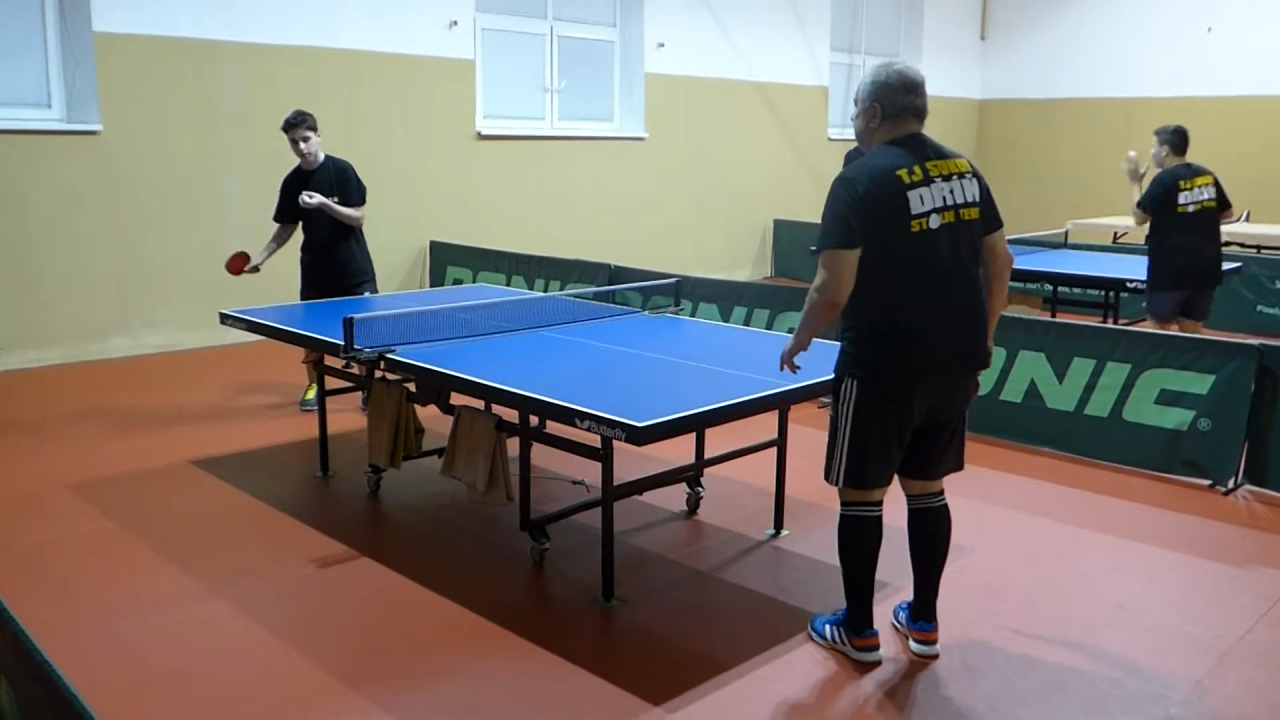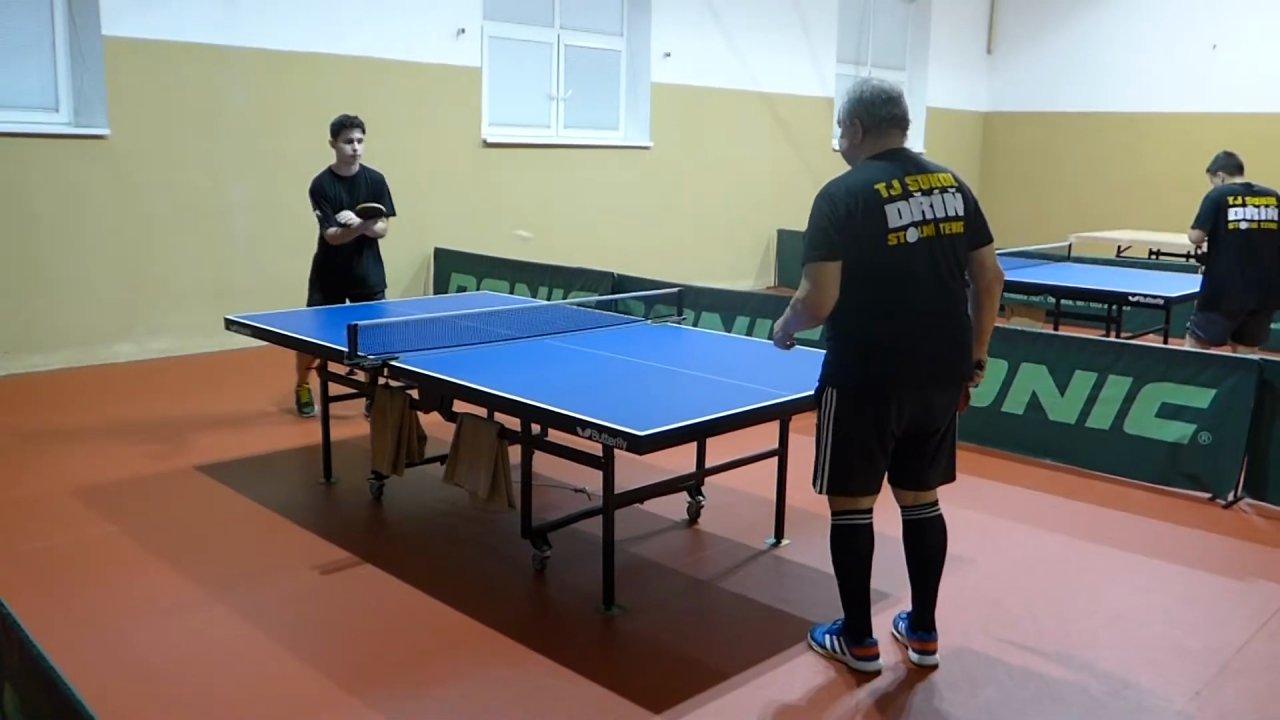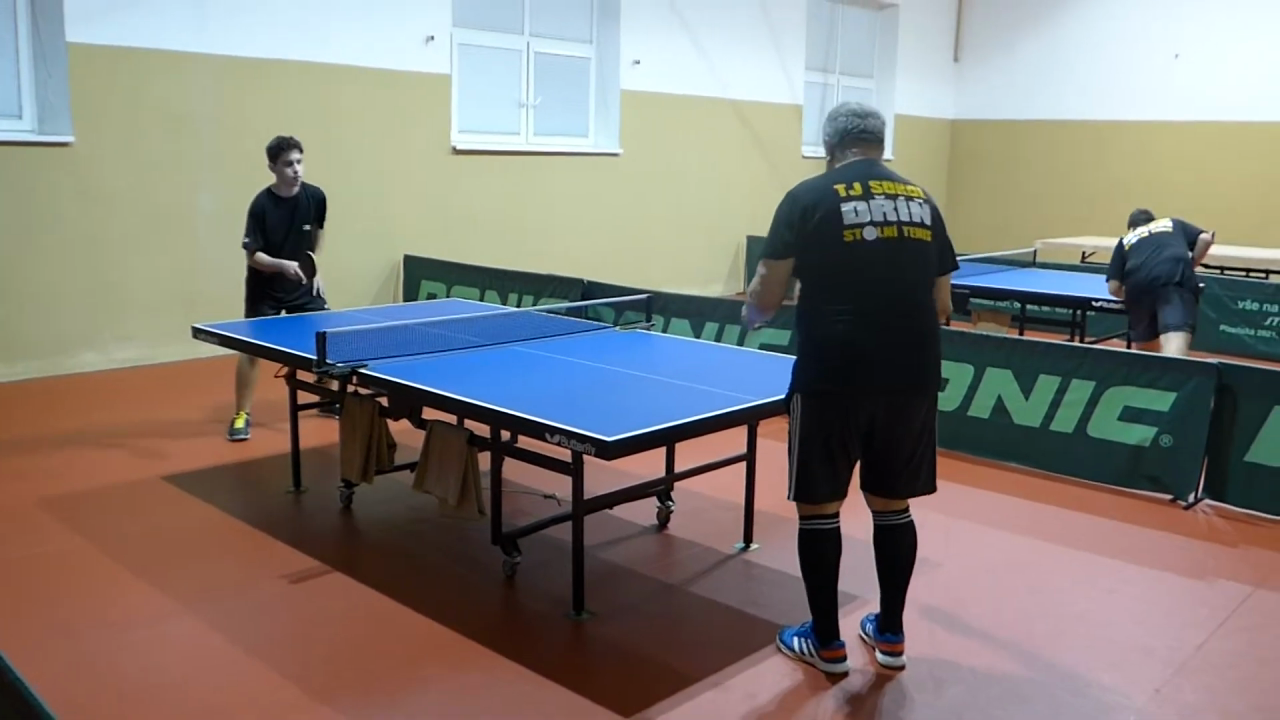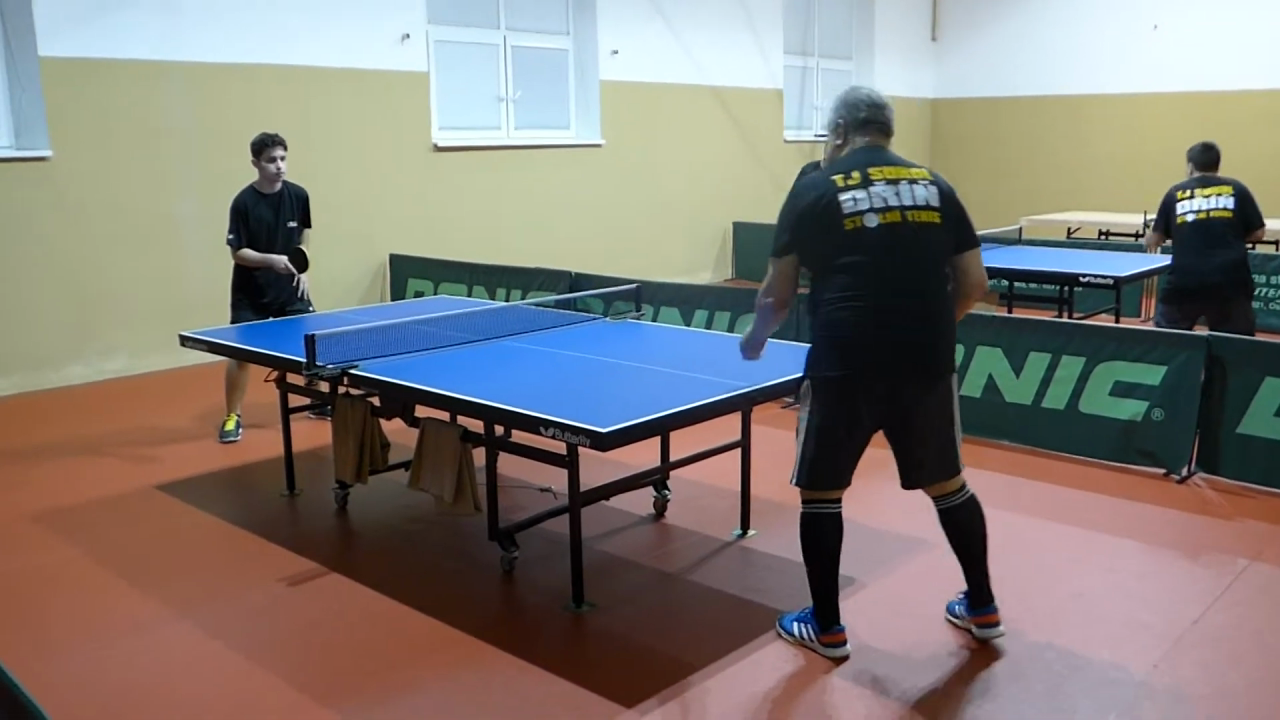
dt=1s
person 1, frame 1
left shoulder: (861, 180)
right shoulder: (964, 171)
left elbow: (833, 290)
right elbow: (1000, 263)
left wrist: (797, 342)
right wrist: (983, 339)
left hip: (883, 369)
right hip: (954, 364)
left knee: (861, 495)
right knee: (927, 488)
left ankle: (858, 630)
right ankle: (923, 620)
person 1, frame 2
left shoulder: (843, 195)
right shoulder: (952, 185)
left elbow: (819, 301)
right elbow: (990, 278)
left wrist: (785, 327)
right wrist: (974, 353)
left hip: (865, 377)
right hip: (940, 374)
left knee: (851, 503)
right knee: (920, 498)
left ankle: (857, 640)
right ankle: (923, 631)
person 1, frame 3
left shoulder: (808, 198)
right shoulder: (923, 202)
left elbow: (767, 295)
right elbow: (941, 305)
left wrist: (750, 312)
left hip: (832, 376)
right hip: (912, 377)
left knee: (819, 505)
right knee: (892, 504)
left ankle: (826, 642)
right ankle: (890, 632)
person 1, frame 4
left shoulder: (813, 191)
right shoulder: (934, 186)
left elbow: (777, 292)
right elbow: (974, 285)
left wrist: (758, 330)
left hip: (844, 364)
right hip: (926, 364)
left knee: (819, 491)
right knee: (947, 485)
left ankle: (826, 625)
right ankle: (983, 607)
person 2, frame 1
left shoulder: (342, 170)
right shoulder: (291, 182)
left elbow: (358, 217)
right elbow: (287, 227)
left wrist: (323, 203)
right wrist: (261, 257)
left hip: (353, 267)
right hip: (316, 269)
left ankle: (369, 388)
right ankle: (313, 386)
person 2, frame 2
left shoulder: (375, 180)
right shoulder: (321, 184)
left elbow: (383, 226)
right elbow: (329, 234)
left wrist: (359, 220)
right wrist: (356, 231)
left hip: (368, 273)
right hip: (328, 273)
right ankle: (302, 389)
person 2, frame 3
left shoulder: (315, 197)
right shoulder: (261, 205)
right elbow: (253, 256)
right wrist: (283, 266)
left hip: (302, 284)
right hip: (264, 288)
left ankle: (327, 399)
right ankle: (242, 414)
person 2, frame 4
left shoulder: (298, 196)
right shoulder: (243, 202)
right elbow: (237, 253)
left wrist: (301, 268)
right wrist: (271, 260)
left hip: (289, 287)
right hip: (251, 291)
right ankle: (232, 417)
person 3, frame 1
left shoulder: (1165, 179)
right shoulder: (1206, 175)
left elbow: (1140, 218)
right elbow: (1226, 212)
left wrist: (1135, 182)
left hip: (1172, 267)
right hip: (1206, 266)
left knee: (1161, 328)
right knee: (1191, 328)
person 3, frame 2
left shoulder: (1217, 196)
left elbow: (1196, 237)
left hip: (1224, 292)
right hip: (1263, 292)
left knee: (1195, 346)
right knee: (1246, 353)
person 3, frame 3
left shoulder: (1125, 240)
right shoulder: (1174, 224)
left elbow: (1113, 288)
right elbow: (1205, 239)
left wrist: (1127, 295)
right wrist: (1191, 265)
left hip: (1139, 283)
right hip: (1175, 278)
left knee: (1147, 350)
right knee: (1176, 349)
person 3, frame 4
left shoulder: (1175, 192)
right shoulder: (1236, 189)
left elbow: (1153, 240)
right elbow: (1257, 234)
left wrist: (1150, 241)
left hip: (1185, 282)
right hip: (1230, 282)
